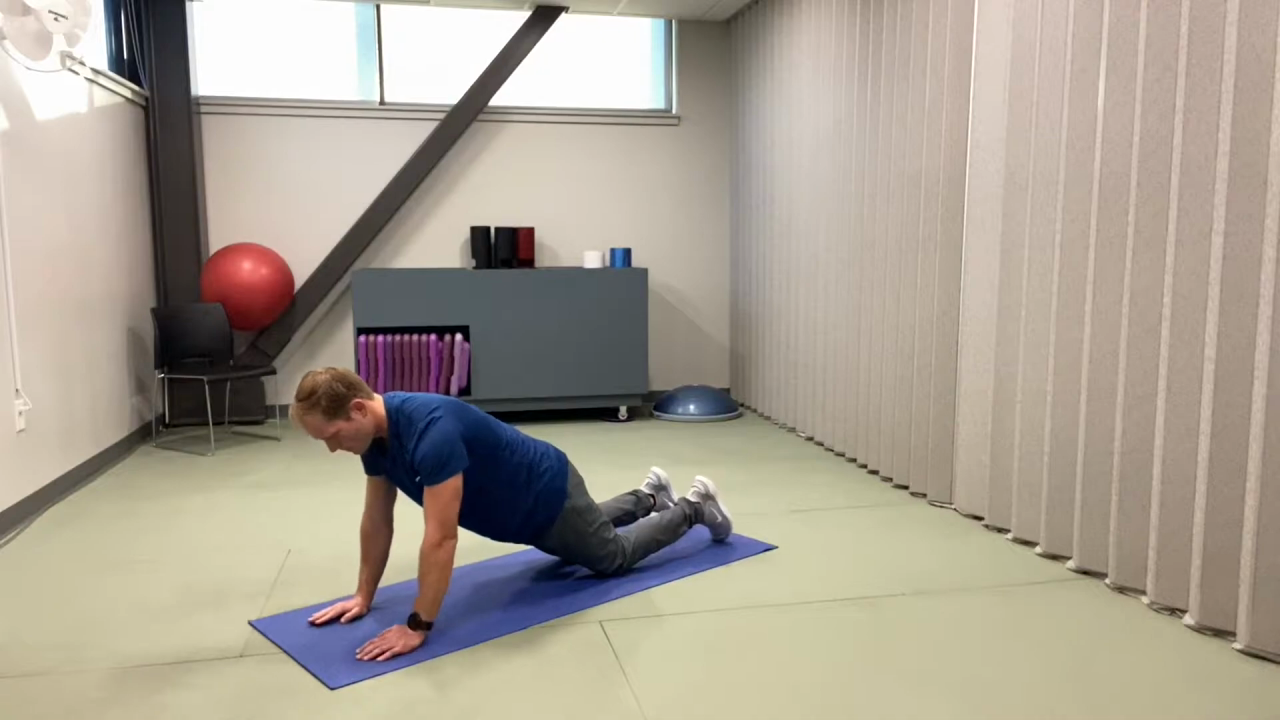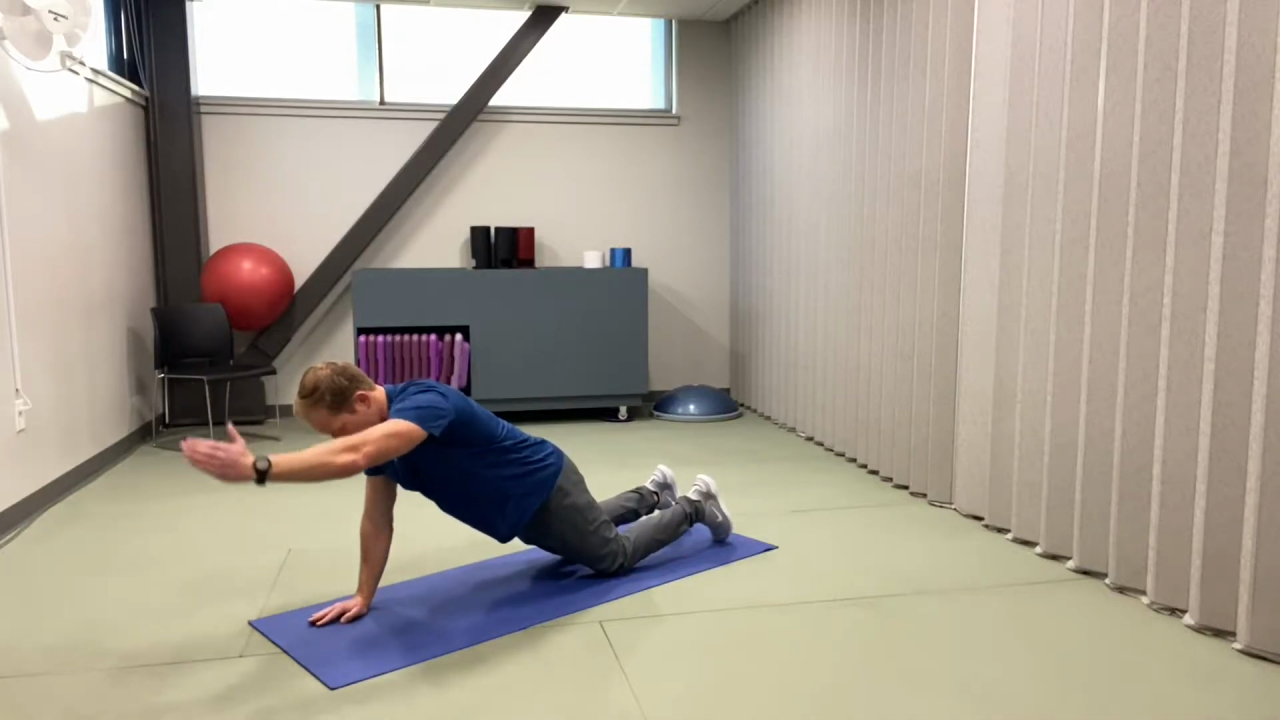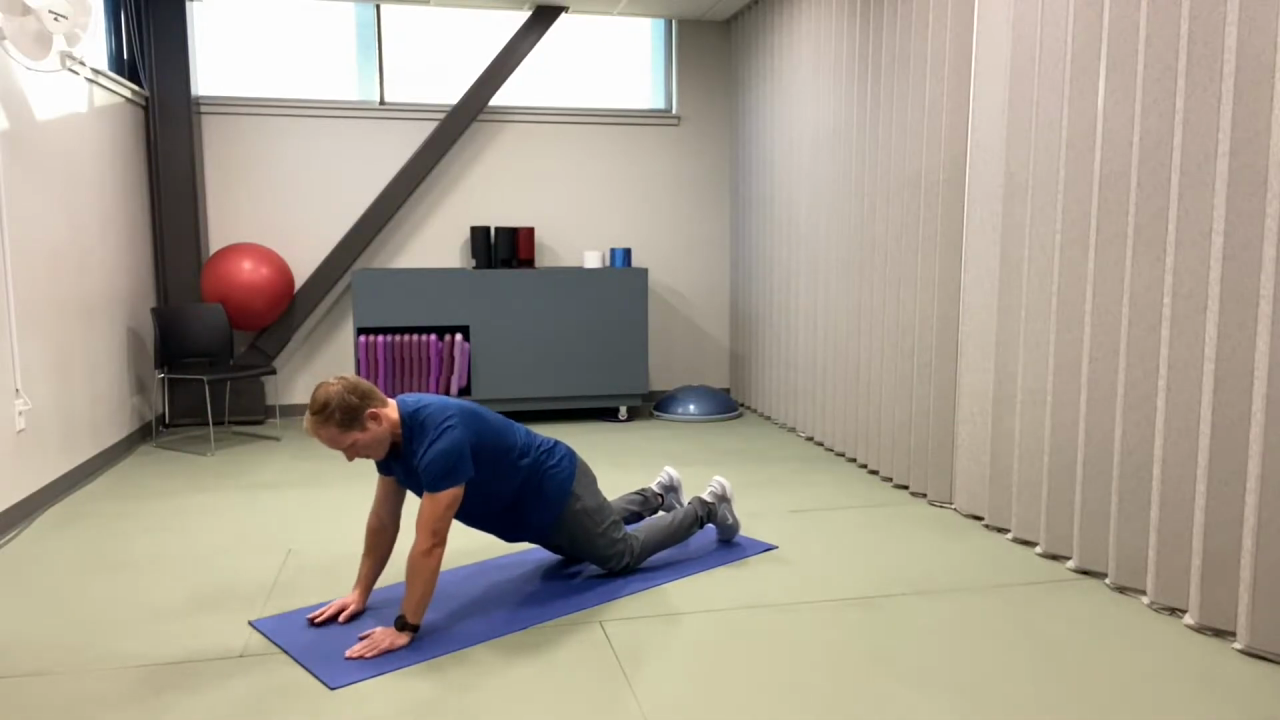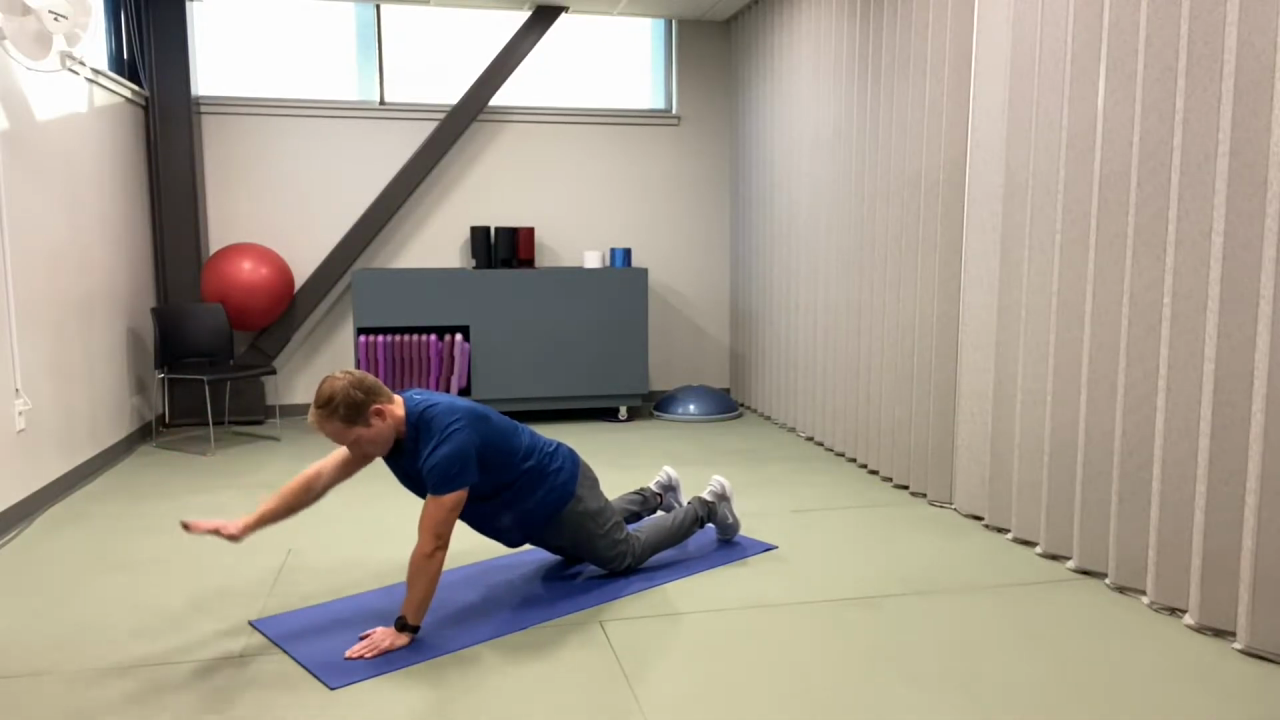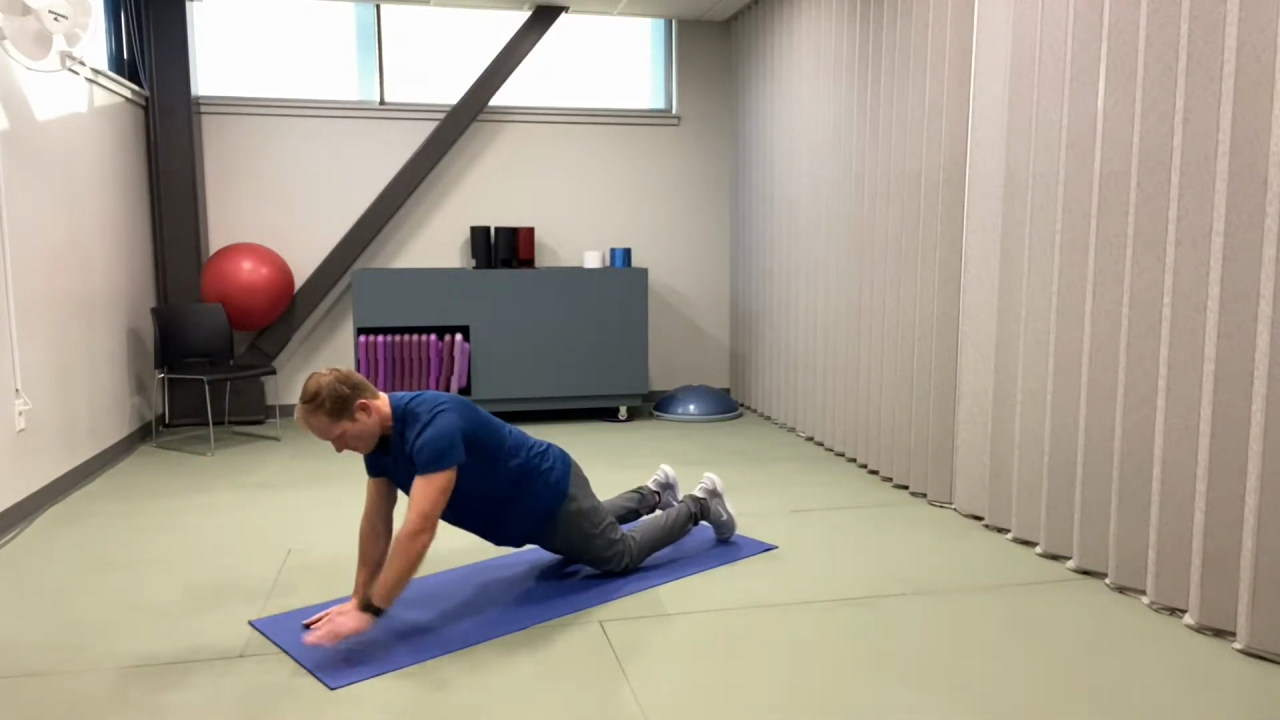
dt=1s
person 1, frame 1
left shoulder: (431, 429)
right shoulder: (375, 432)
left elbow: (440, 538)
right elbow: (376, 522)
left wrist: (418, 626)
right wrist: (364, 595)
left hip: (548, 493)
right hip: (520, 507)
left knee: (613, 557)
right knee: (570, 551)
left ankle: (694, 508)
right ankle: (647, 498)
person 1, frame 2
left shoulder: (425, 403)
right shoulder: (379, 429)
left elbow: (352, 457)
right elbow: (377, 522)
left wrist: (257, 467)
right wrist: (364, 596)
left hip: (545, 488)
right hip: (517, 505)
left knee: (612, 556)
right knee: (575, 545)
left ankle: (693, 507)
right ankle: (651, 495)
person 1, frame 3
left shoulder: (440, 436)
right shoulder: (388, 430)
left elbow: (429, 544)
right elbow: (383, 520)
left wrist: (405, 627)
right wrist: (360, 592)
left hip: (556, 488)
right hip: (528, 503)
left knee: (622, 555)
right knee: (577, 550)
left ankle: (707, 507)
right ankle: (656, 495)
person 1, frame 4
left shoulder: (445, 436)
right shoulder: (389, 416)
left elbow: (431, 546)
right elbow: (318, 479)
left wrist: (405, 628)
right wrist: (244, 524)
left hip: (559, 493)
right hip: (532, 502)
left knee: (621, 554)
right knee: (575, 553)
left ankle: (707, 507)
right ankle: (656, 494)
person 1, frame 5
left shoulder: (433, 425)
right shoulder: (377, 431)
left elbow: (417, 529)
right elbow: (375, 524)
left wrist: (370, 611)
right wrist: (358, 597)
left hip: (550, 493)
right hip: (523, 507)
left knee: (620, 556)
right knee: (578, 546)
left ankle: (700, 504)
right ankle: (654, 493)
